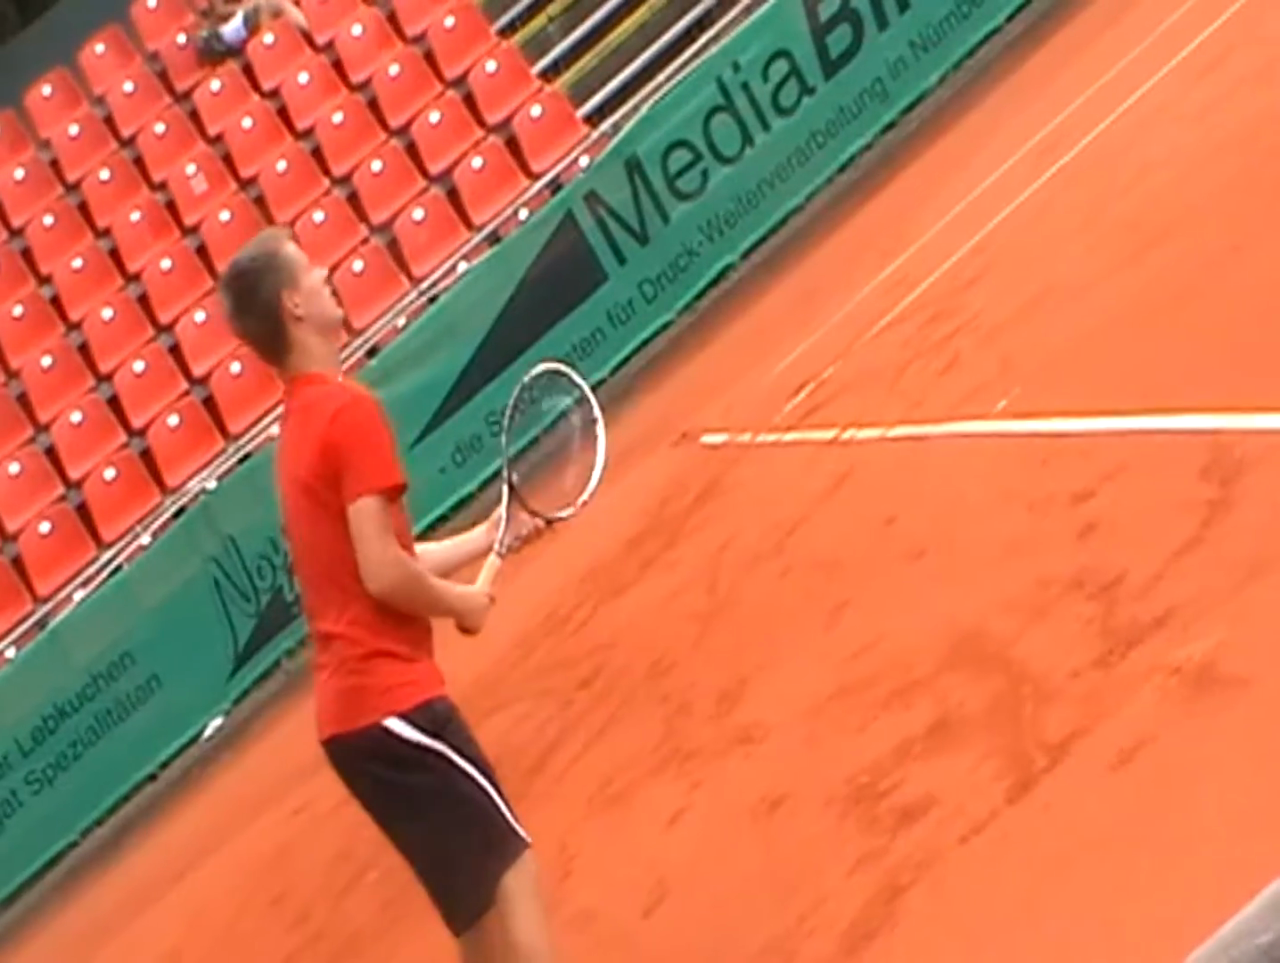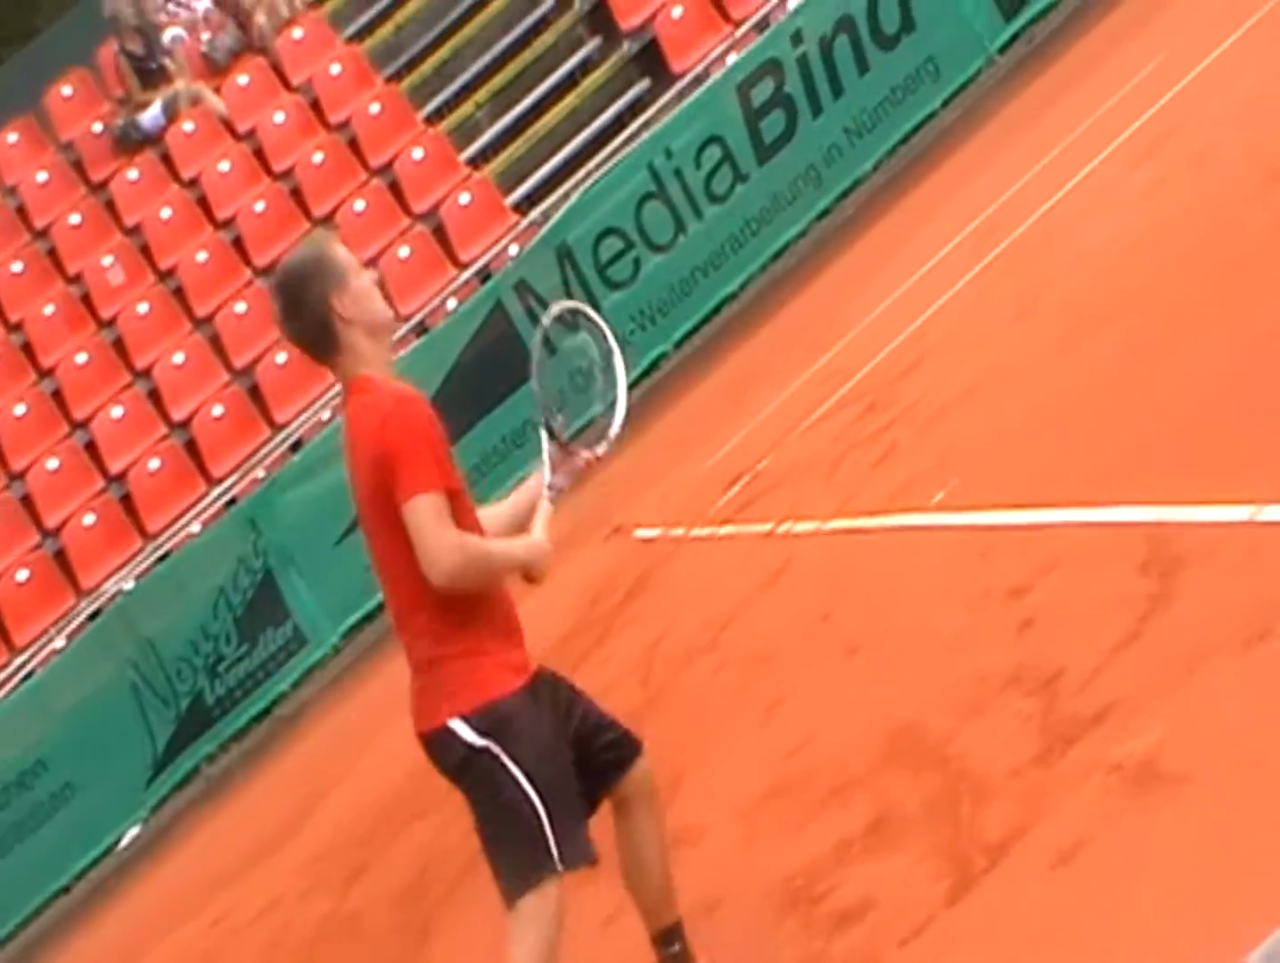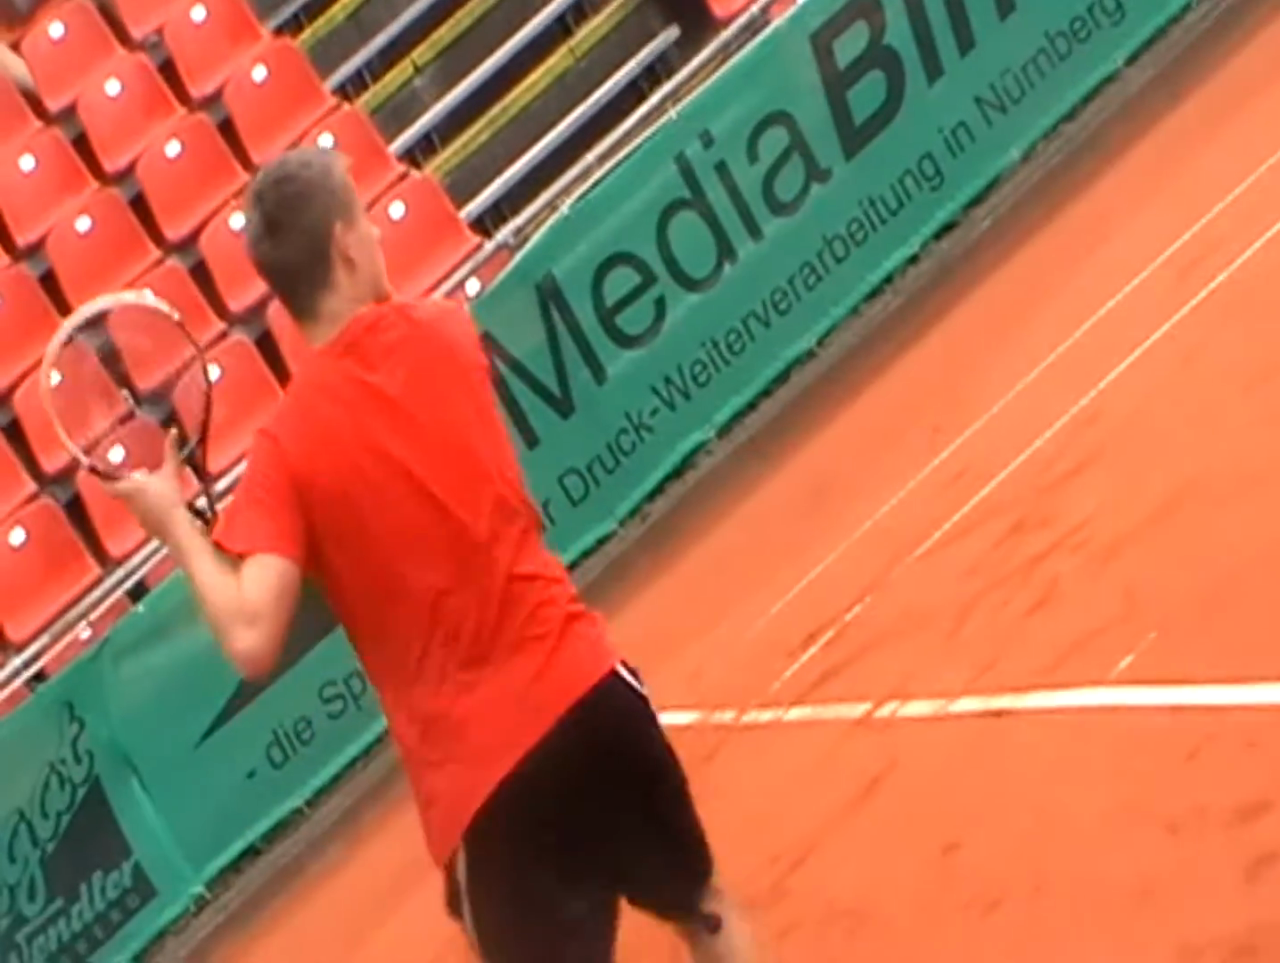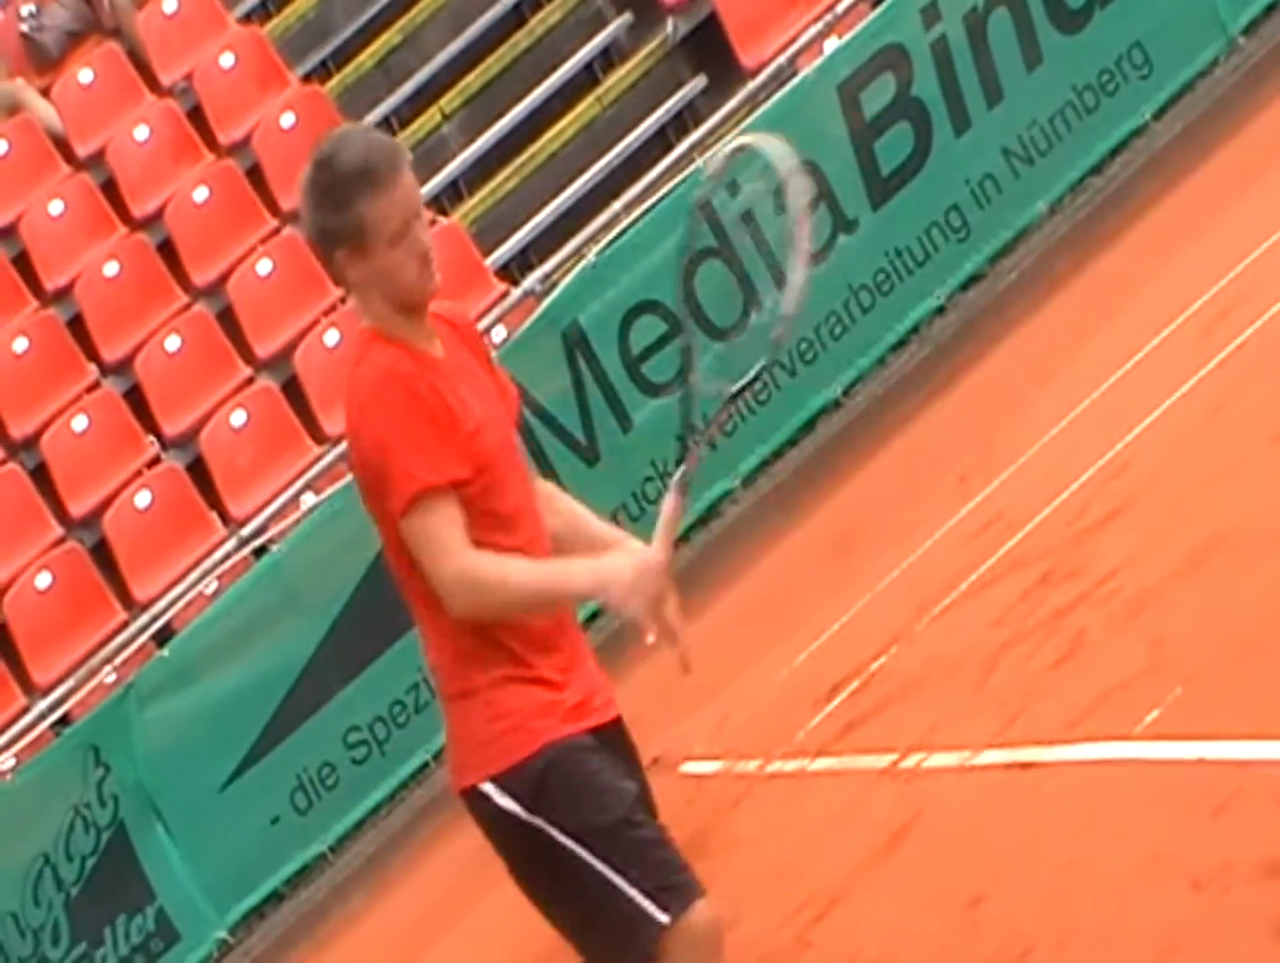
dt=1s
person 1, frame 1
left shoulder: (301, 423)
right shoulder: (349, 409)
right elbow: (384, 574)
left wrist: (491, 535)
right wrist: (460, 603)
left hip: (352, 703)
right hip: (391, 698)
left knee: (479, 898)
right knee: (513, 875)
person 1, frame 2
left shoulder: (371, 413)
right shoulder: (400, 410)
right elbow: (444, 561)
left wrist: (542, 487)
right wrist: (524, 554)
left hip: (493, 677)
right hip: (479, 695)
left knee: (630, 777)
right knee: (540, 892)
person 1, frame 3
left shoulder: (286, 442)
right shoulder: (446, 330)
left elbow: (254, 640)
left wrist: (176, 524)
left hip: (472, 770)
right hip: (586, 687)
person 1, frame 4
left shoulder: (451, 335)
right shoulder: (390, 392)
right elbow: (459, 581)
left wrist: (625, 548)
right wrist: (603, 575)
left hip: (568, 700)
right hip: (518, 733)
